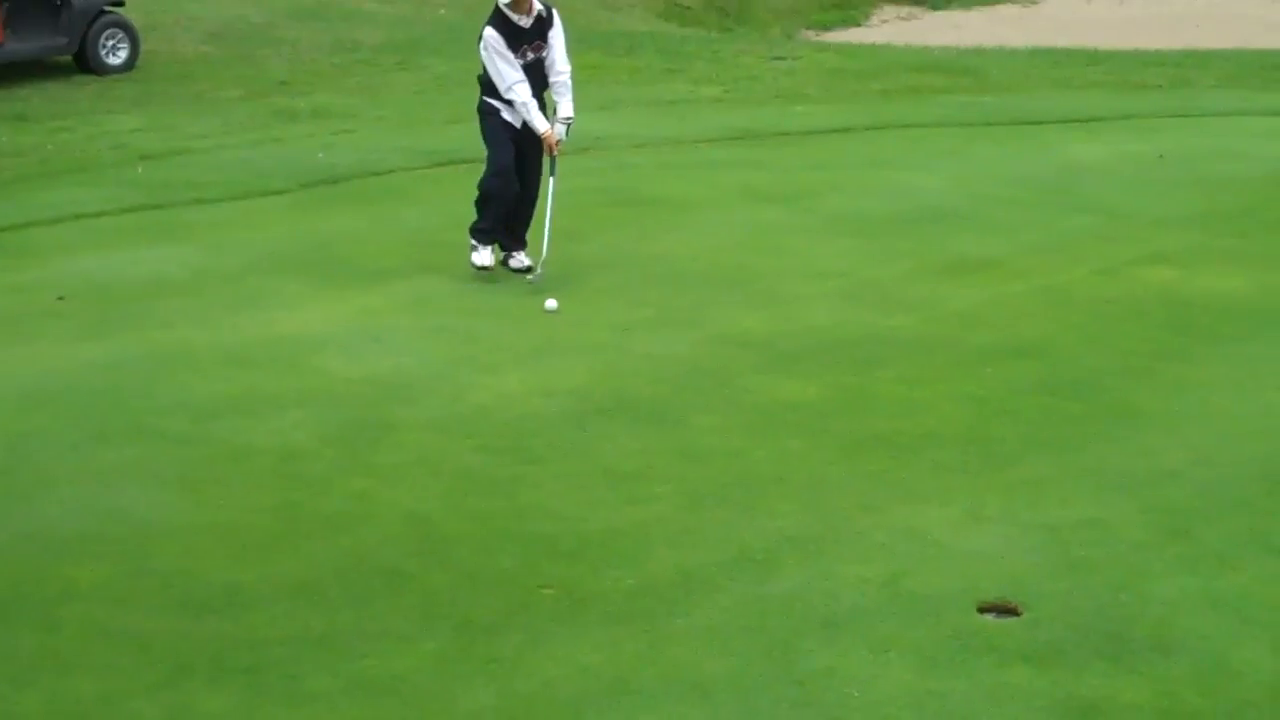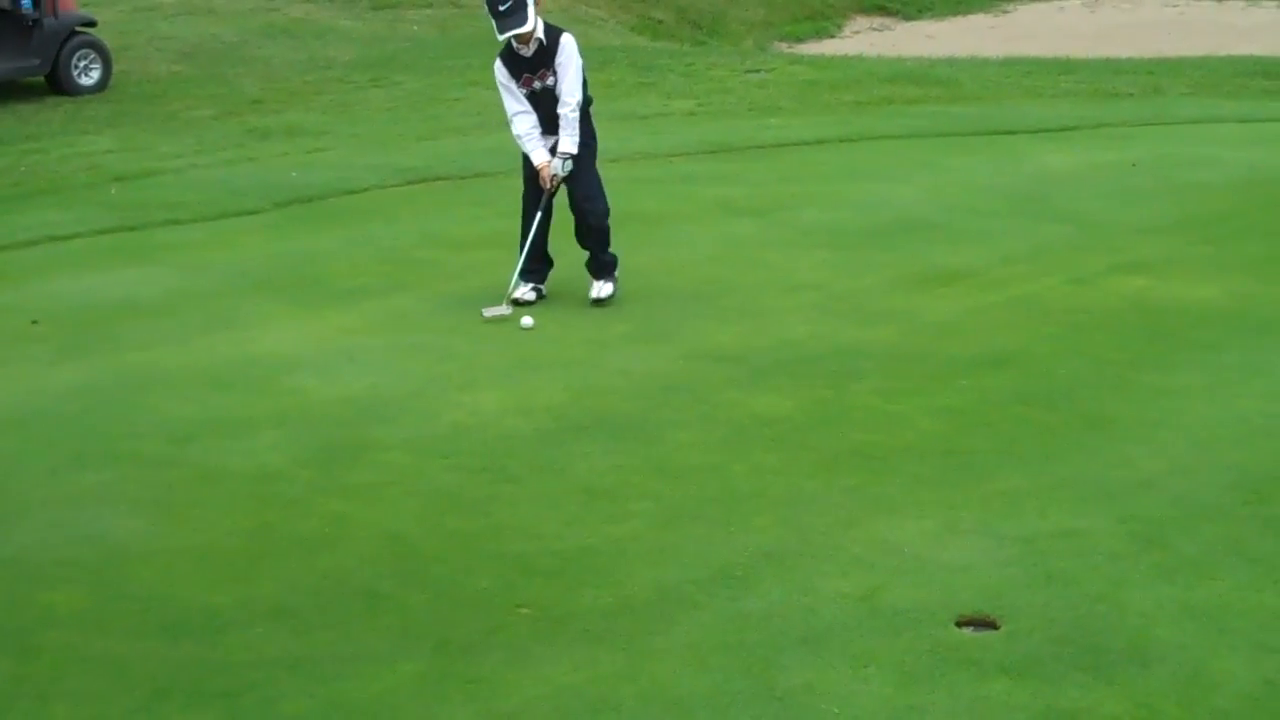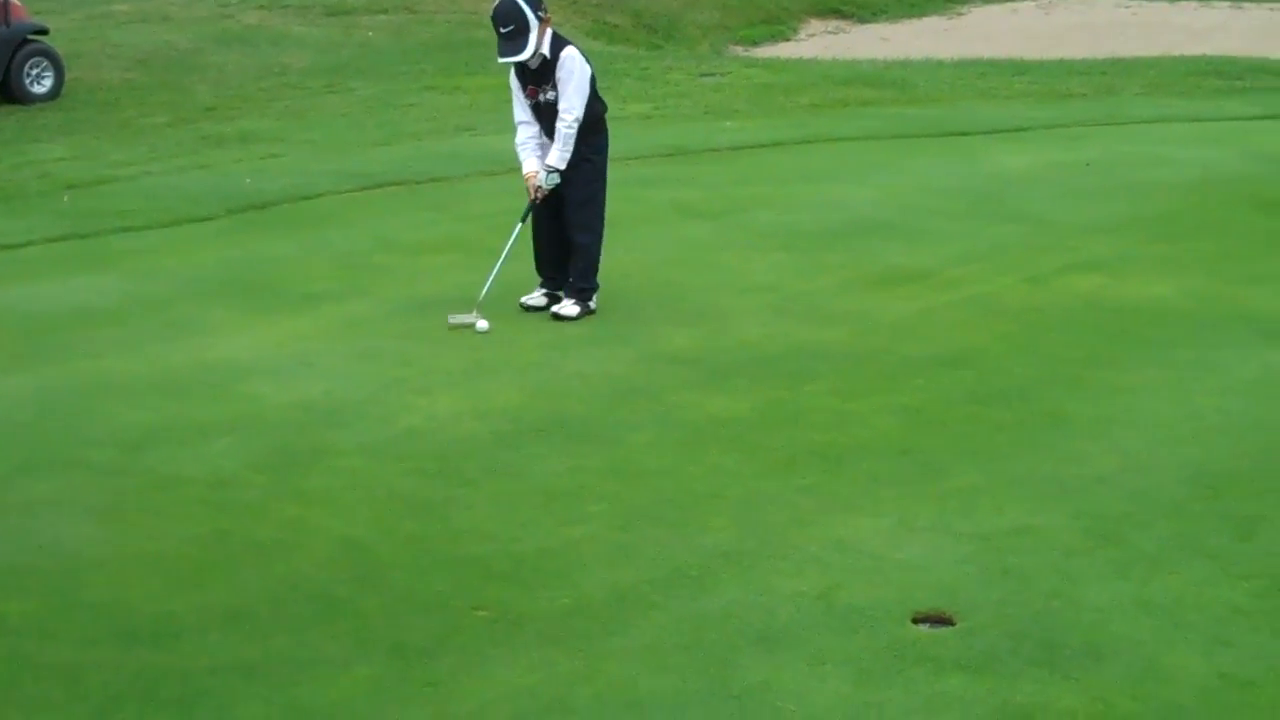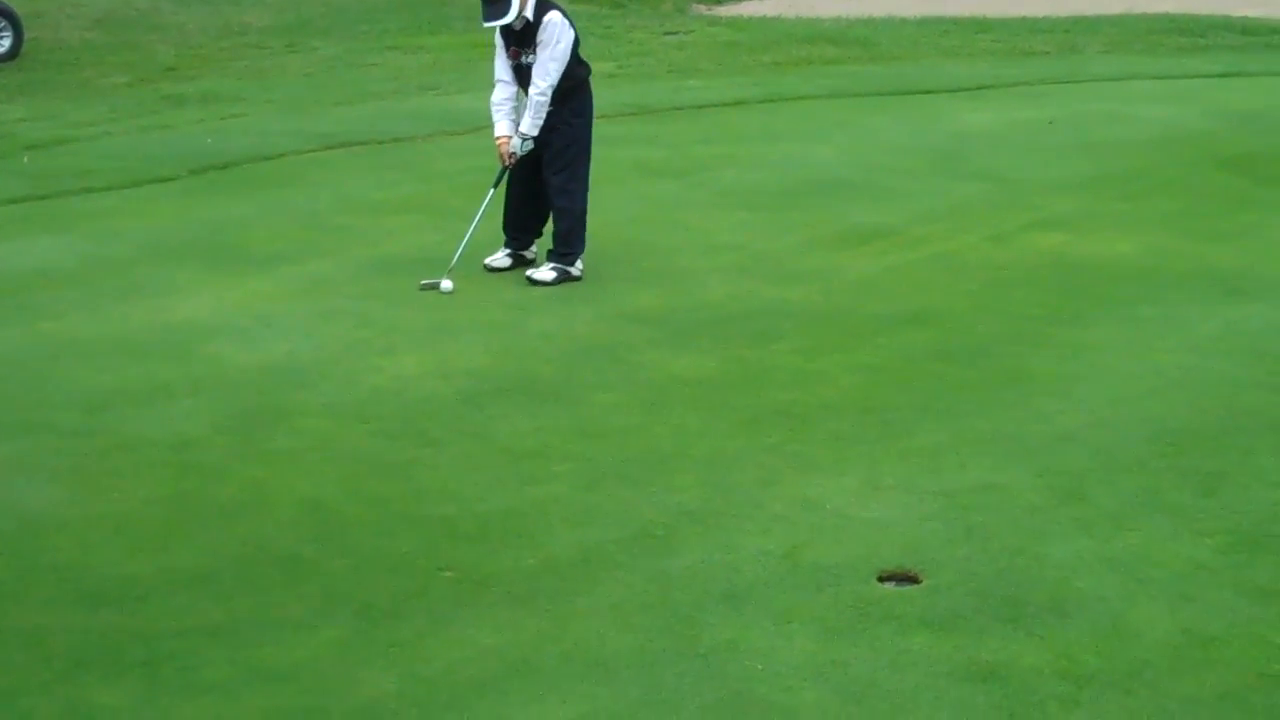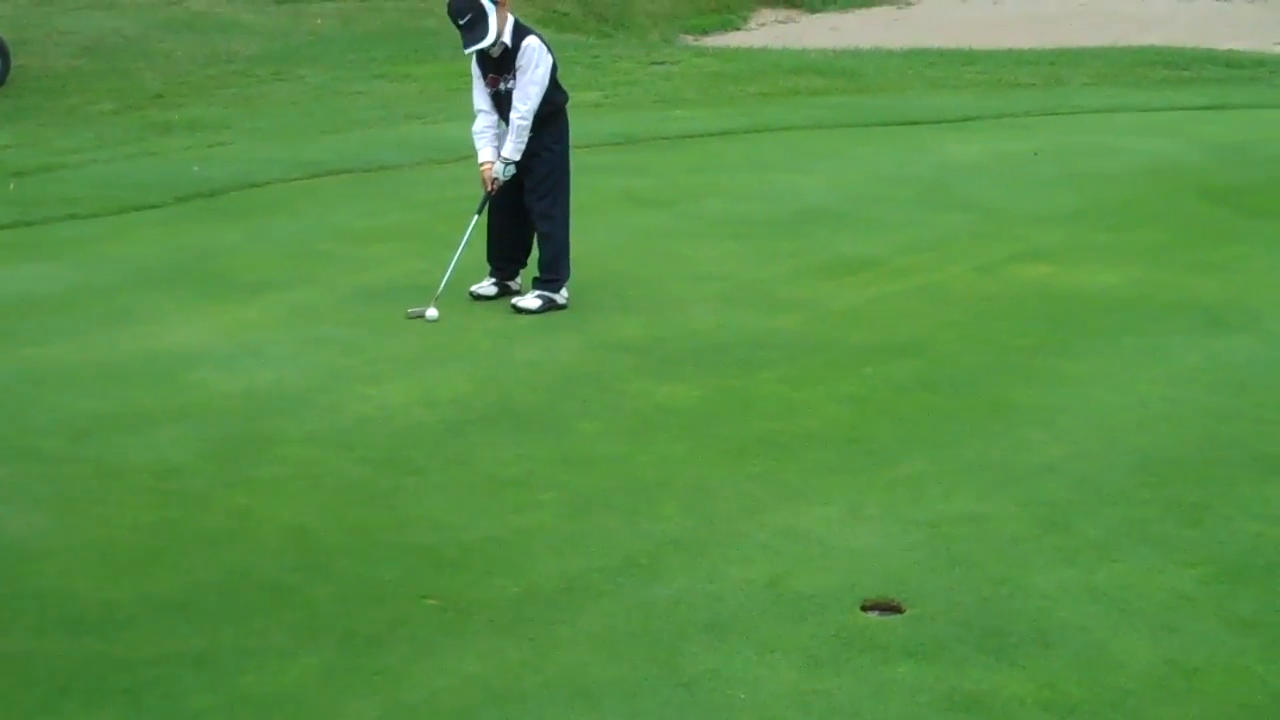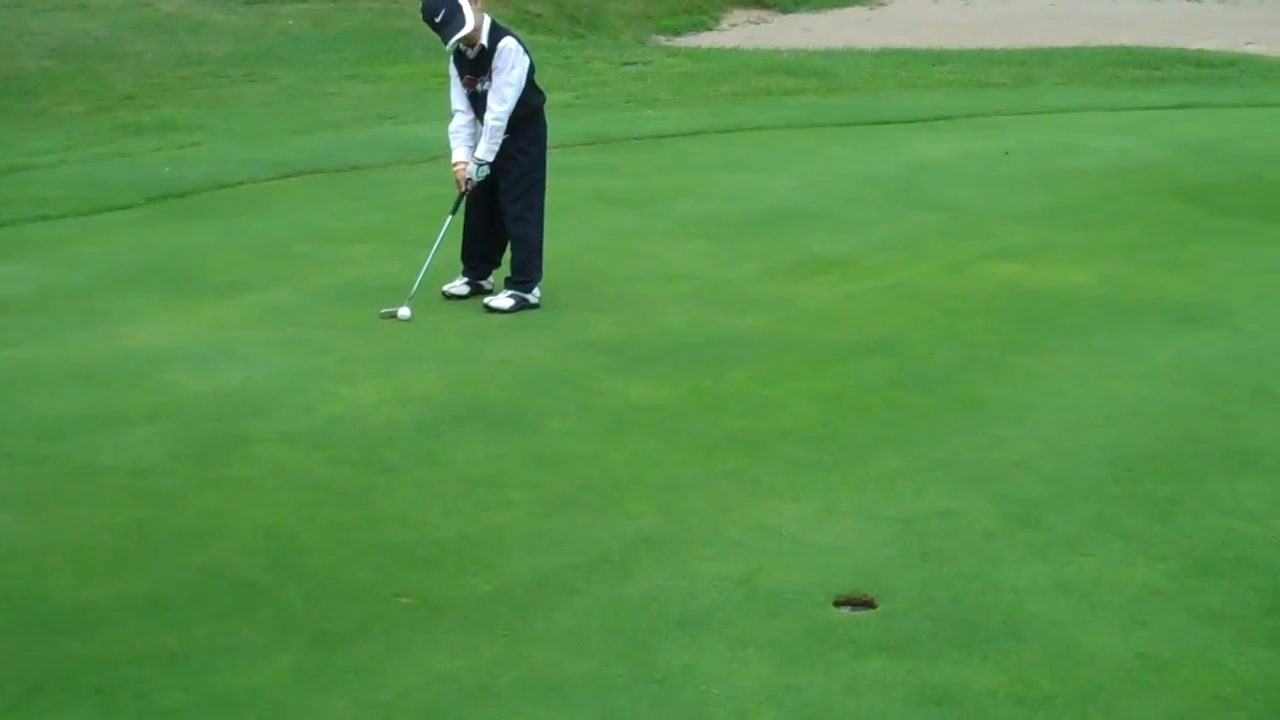
dt=0.7s
person 1, frame 1
right shoulder: (494, 33)
left elbow: (558, 71)
right elbow: (514, 87)
left wrist: (563, 118)
right wrist: (542, 128)
left hip: (534, 107)
right hip: (499, 109)
left knee: (528, 181)
right knee: (502, 168)
left ankle: (513, 245)
right ankle: (483, 237)
person 1, frame 2
left shoulder: (562, 43)
right shoulder: (505, 64)
left elbow: (570, 104)
right elbow: (521, 116)
left wrist: (564, 154)
right wrist: (540, 159)
left hip: (575, 137)
right hip: (539, 144)
left knee: (589, 203)
right knee: (533, 208)
left ankle: (604, 271)
right ankle: (532, 277)
person 1, frame 3
left shoulder: (568, 57)
right shoulder: (519, 70)
left elbow: (569, 119)
right elbow: (526, 124)
left wrist: (552, 169)
right wrist: (531, 169)
left hip: (585, 146)
right hip: (552, 149)
left knee: (581, 220)
right knee: (545, 219)
left ankle: (582, 293)
right ankle: (554, 285)
person 1, frame 4
right shoulder: (505, 27)
left elbow: (543, 85)
right elbow: (504, 82)
left wrist: (524, 134)
right wrist: (504, 131)
left hip: (569, 107)
right hip: (536, 109)
left knee: (563, 182)
right knee: (522, 177)
left ankle: (567, 259)
right ankle: (519, 245)
person 1, frame 5
left shoulder: (530, 45)
right shoulder: (481, 54)
left elbow: (524, 110)
right elbow: (485, 111)
left wrist: (506, 160)
right wrist: (487, 158)
left hip: (545, 135)
right hip: (515, 134)
left knee: (546, 209)
right knee: (504, 206)
left ankle: (552, 286)
right ankle: (504, 274)
person 1, frame 6
left shoulder: (506, 46)
right shoulder: (459, 55)
left elbow: (500, 110)
right elbow: (462, 111)
left wrist: (480, 160)
right wrist: (461, 158)
left hip: (523, 135)
right hip: (489, 135)
left knee: (519, 209)
right knee: (480, 205)
left ankle: (524, 287)
right ankle: (477, 274)
